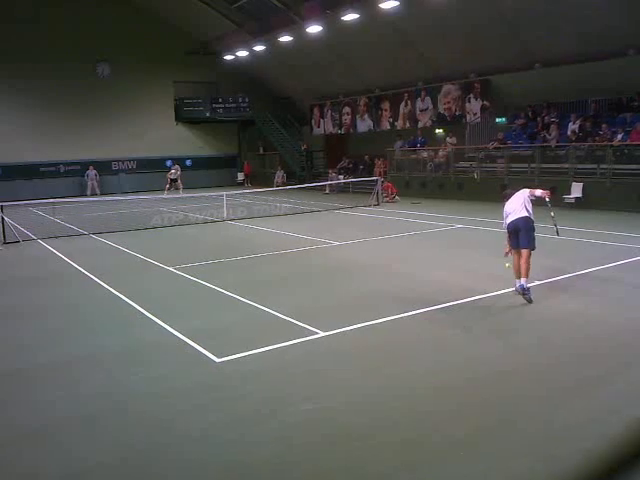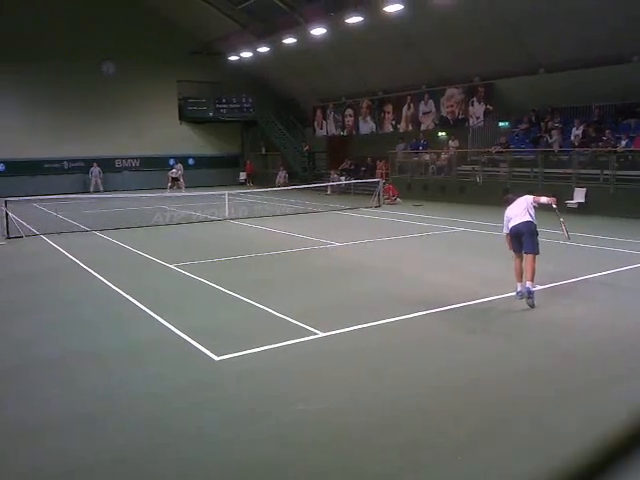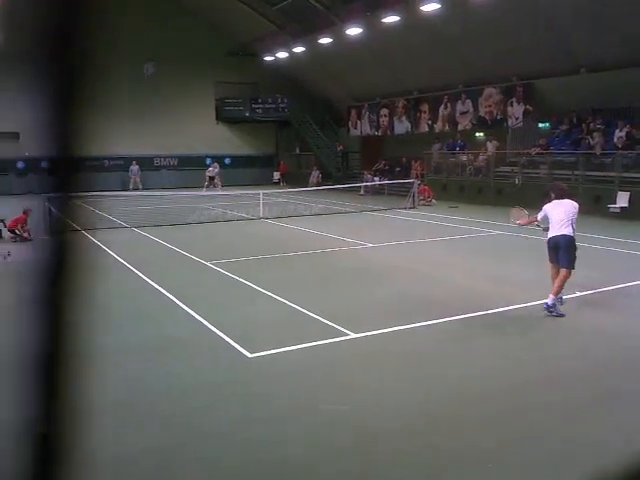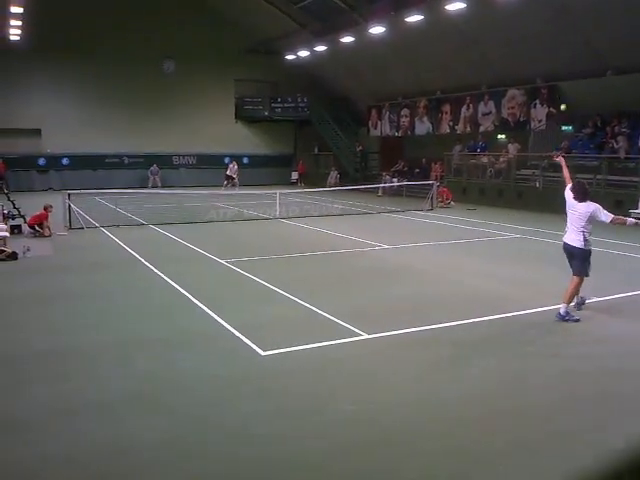
dt=1s
person 1, frame 1
left shoulder: (506, 206)
right shoulder: (523, 192)
right elbow: (533, 192)
left wrist: (509, 247)
right wrist: (542, 193)
left hip: (511, 224)
right hip: (524, 221)
left knee: (516, 254)
right knee: (525, 254)
left ankle: (519, 285)
right ankle: (523, 285)
person 1, frame 2
left shoulder: (508, 211)
right shoulder: (525, 198)
left elbow: (507, 234)
right elbow: (537, 199)
left wrist: (511, 247)
right wrist: (548, 200)
left hip: (514, 228)
right hip: (527, 225)
left knee: (518, 257)
right knee: (530, 257)
left ankle: (519, 289)
right ankle: (529, 288)
person 1, frame 3
left shoulder: (548, 206)
right shoulder: (574, 205)
left elbow: (536, 218)
left wrist: (524, 222)
left hip: (552, 238)
right hip: (567, 238)
left knee: (555, 267)
right knee: (565, 272)
left ankle: (556, 296)
right ankle: (550, 302)
person 1, frame 4
left shoulder: (570, 199)
right shoulder: (593, 208)
left elbow: (568, 181)
right elbow: (615, 220)
left wrist: (563, 163)
left hip: (567, 243)
right hip: (581, 247)
left knee: (576, 274)
right knee: (577, 279)
left ankle: (578, 299)
right ankle: (563, 311)
